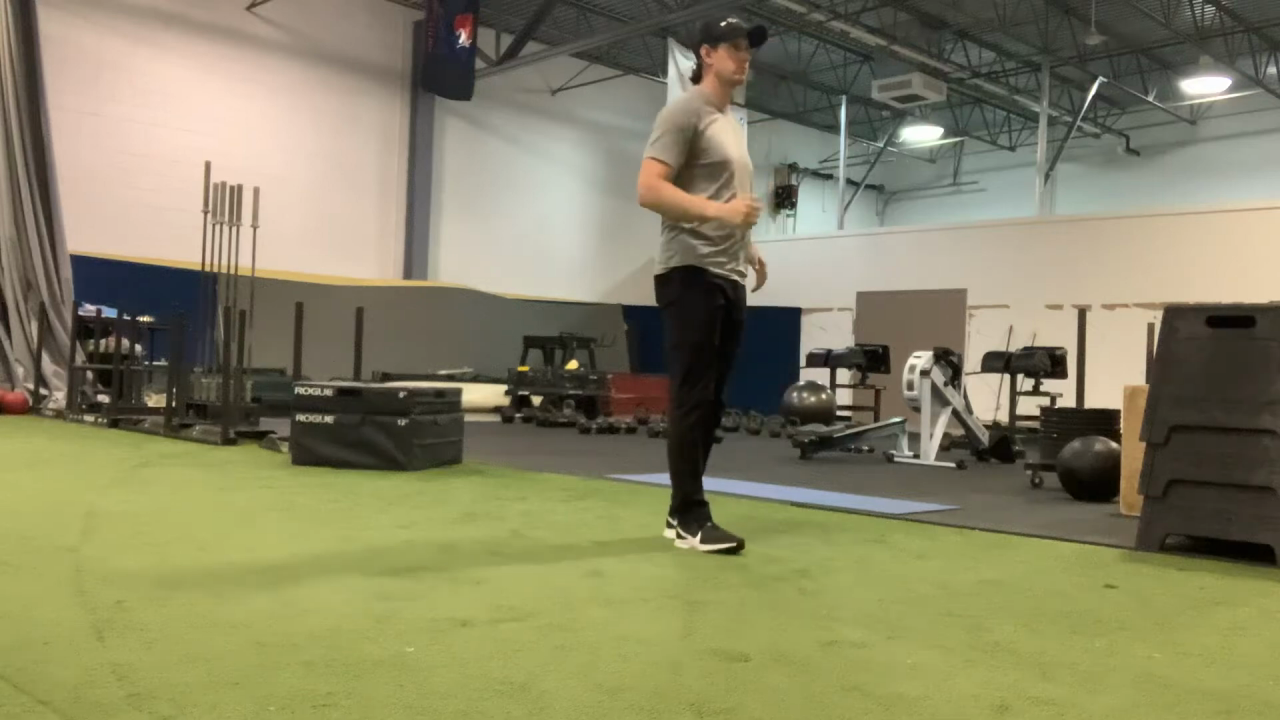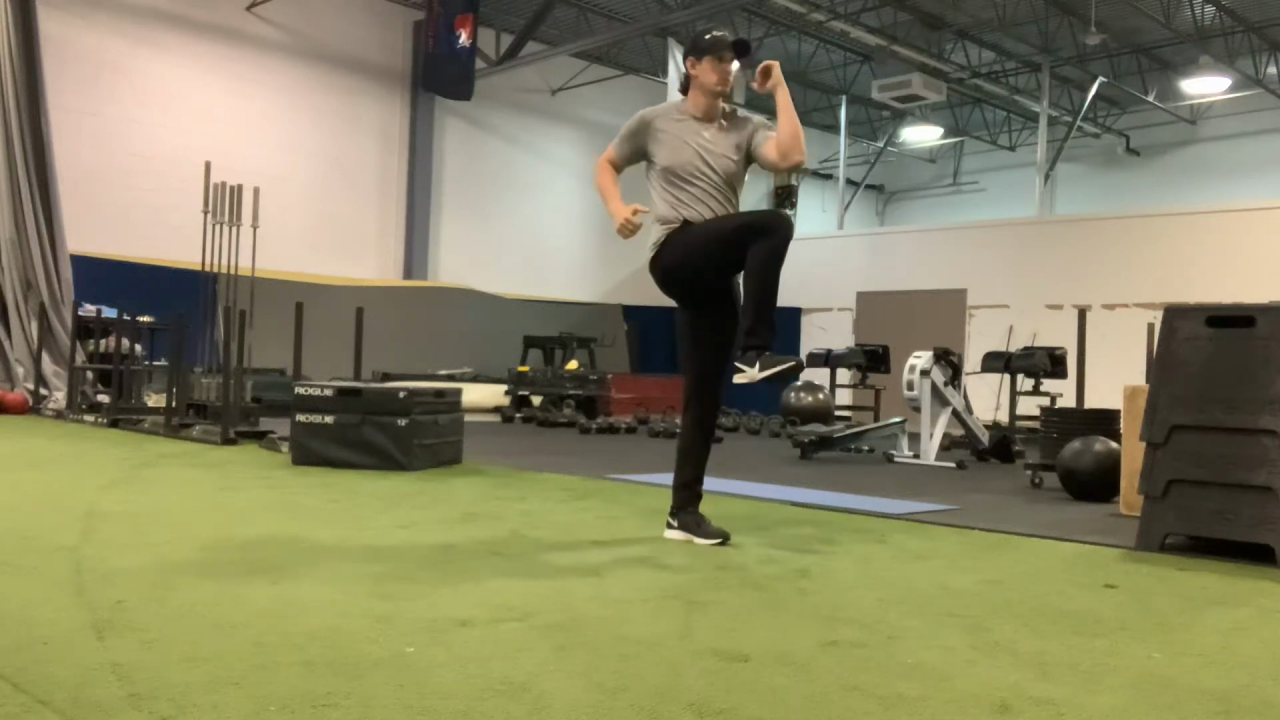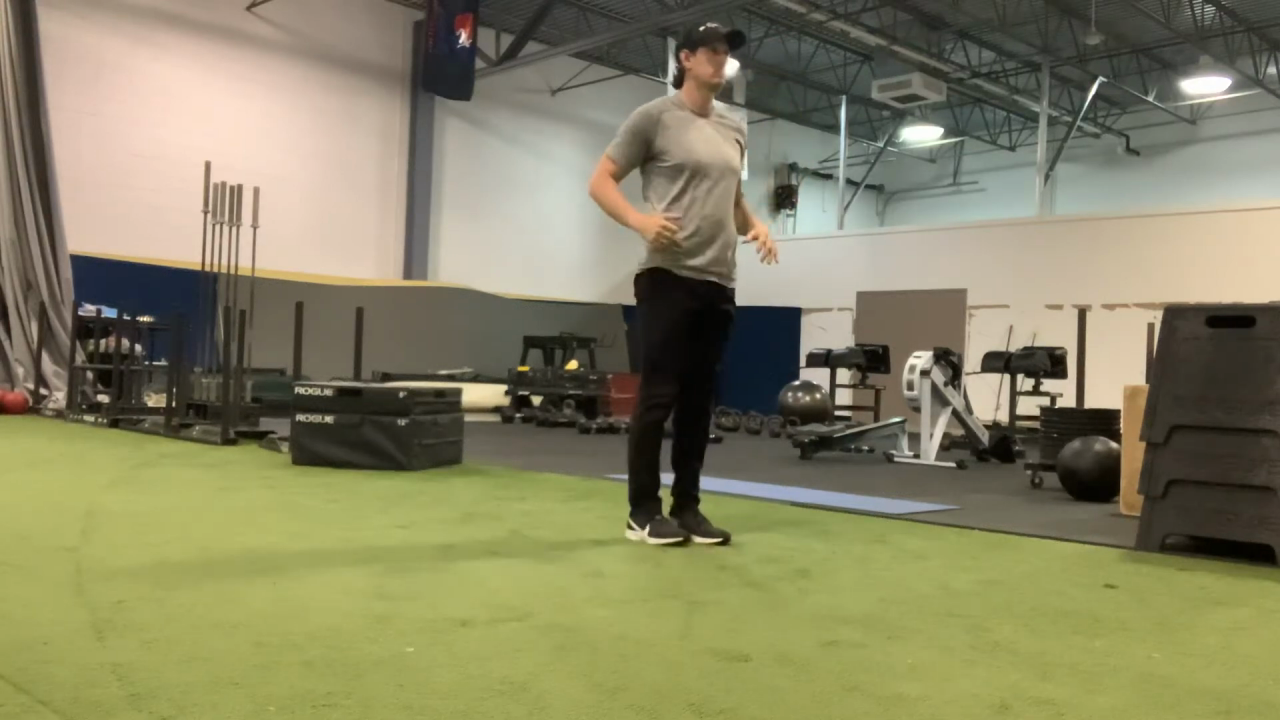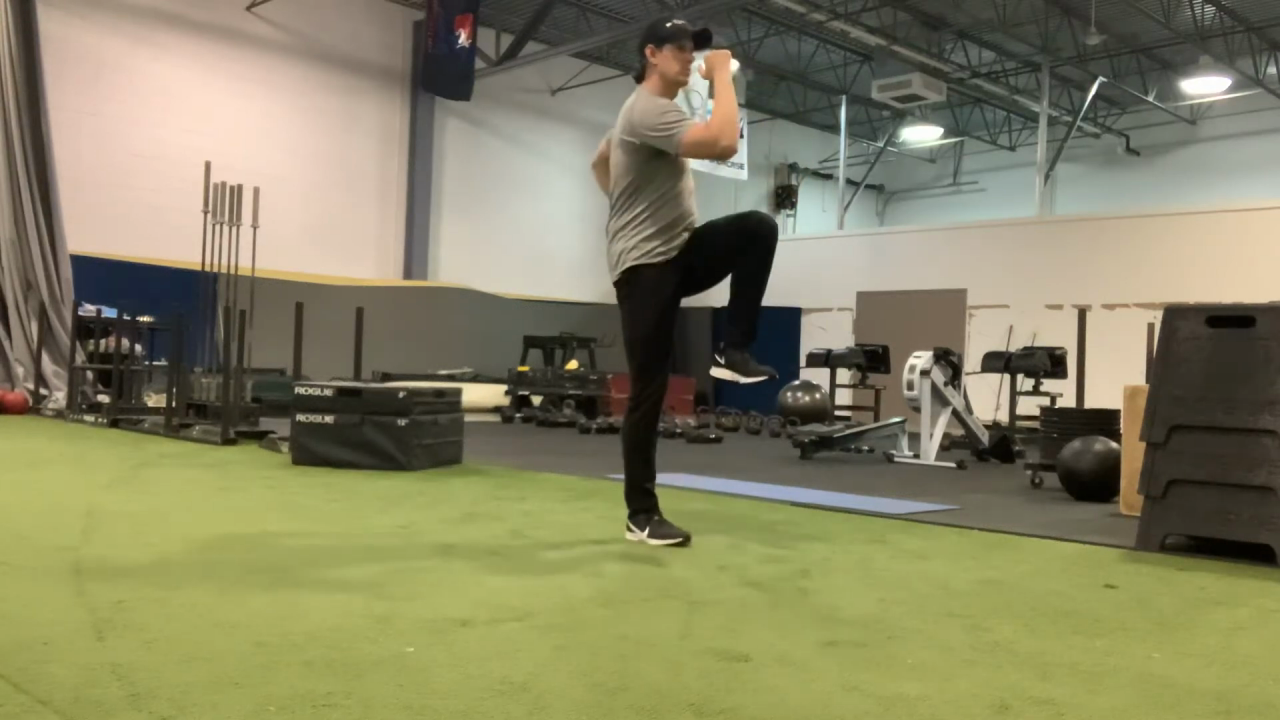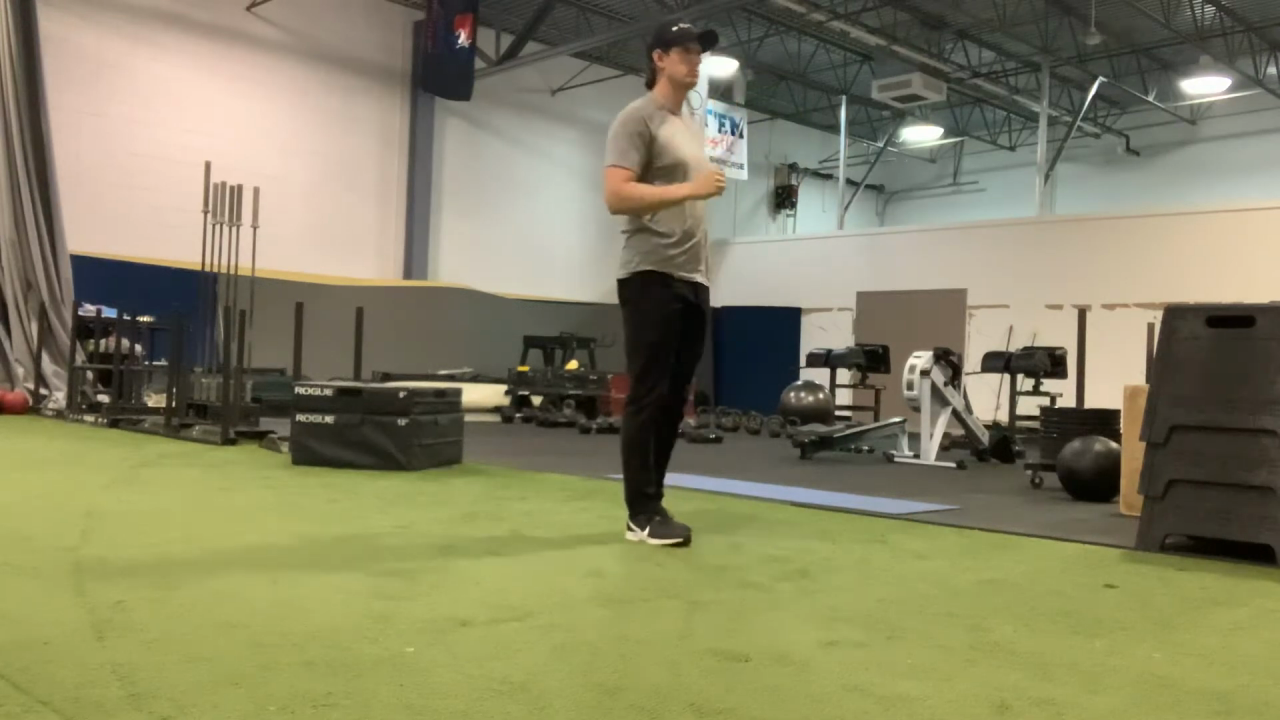
dt=1s
person 1, frame 1
left shoulder: (731, 125)
right shoulder: (684, 113)
right elbow: (649, 190)
left wrist: (748, 247)
right wrist: (719, 209)
left hip: (728, 278)
right hip: (690, 274)
left knee: (712, 400)
right knee: (692, 398)
left ankle: (683, 508)
right ankle: (690, 517)
person 1, frame 2
left shoulder: (745, 128)
right shoulder: (653, 122)
left elbow: (791, 158)
right elbow: (606, 163)
left wrist: (779, 89)
right wrist: (617, 207)
left hip: (718, 274)
right hip: (677, 255)
left knee: (705, 396)
right knee: (774, 225)
left ankle: (684, 510)
right ankle: (755, 353)
person 1, frame 3
left shoulder: (733, 130)
right shoulder: (654, 118)
right elbow: (600, 180)
left wrist: (756, 225)
right wrist: (639, 219)
left hip: (718, 283)
right hip: (668, 277)
left knee: (699, 399)
right knee: (660, 394)
left ankle: (686, 507)
right ankle: (642, 511)
person 1, frame 4
left shoulder: (653, 109)
right shoulder: (648, 110)
left elbow: (599, 161)
right elbow: (724, 144)
right wrist: (722, 76)
left hip: (681, 250)
right hip: (644, 263)
left knee: (759, 228)
right knee: (648, 391)
left ankle: (734, 351)
right ankle: (641, 514)
person 1, frame 5
left shoulder: (692, 126)
right shoulder: (637, 118)
right elbow: (617, 197)
right wrist: (692, 188)
left hip: (692, 278)
right hip: (651, 276)
left knee: (674, 399)
right knee: (648, 397)
left ankle: (651, 499)
right ankle: (642, 513)
